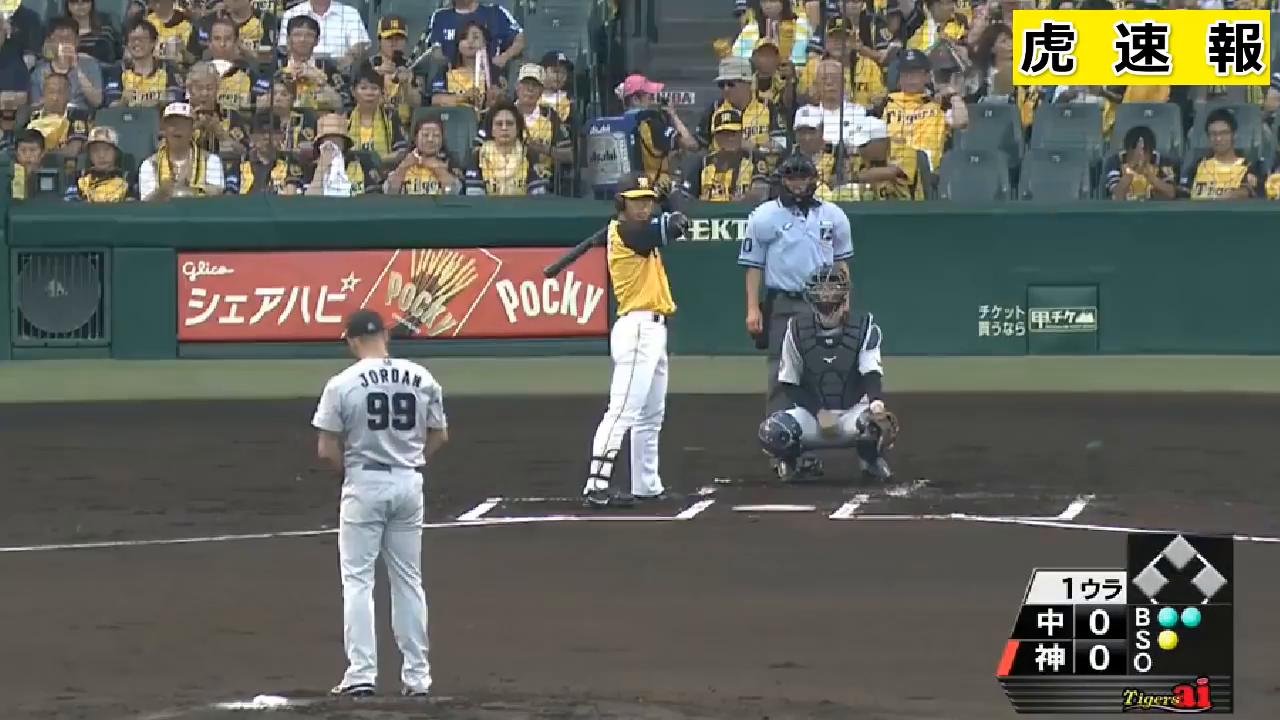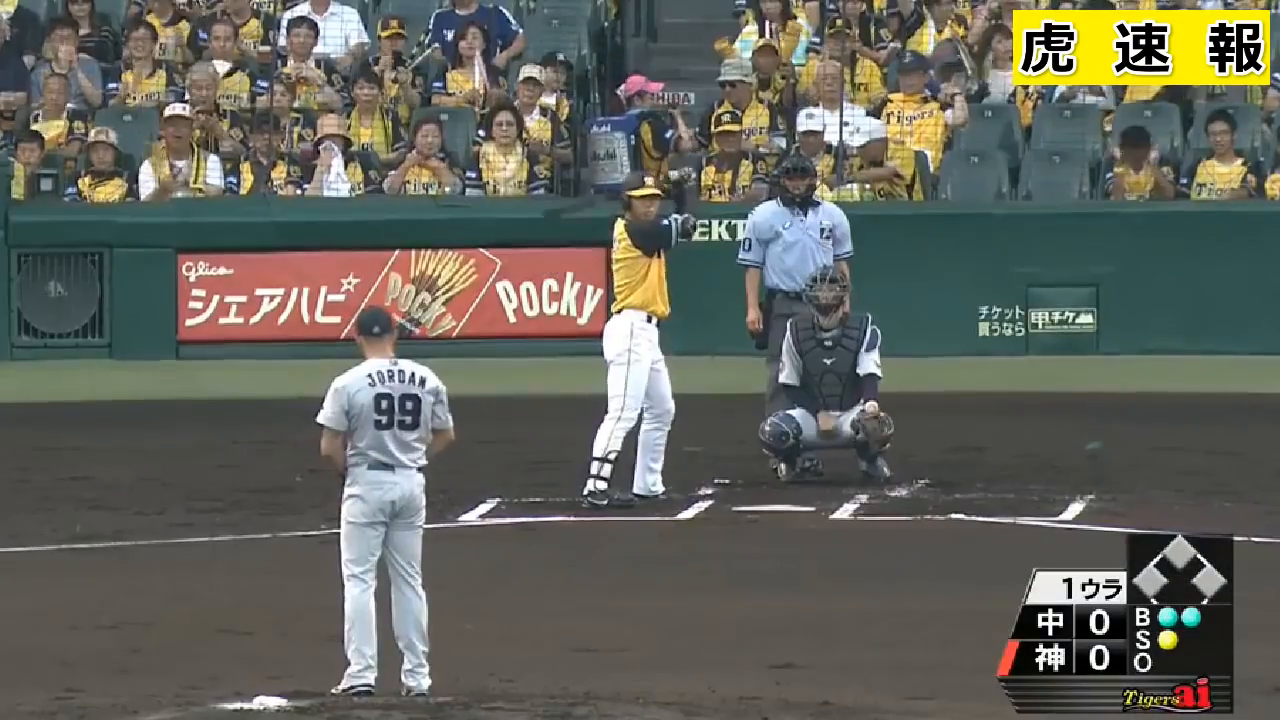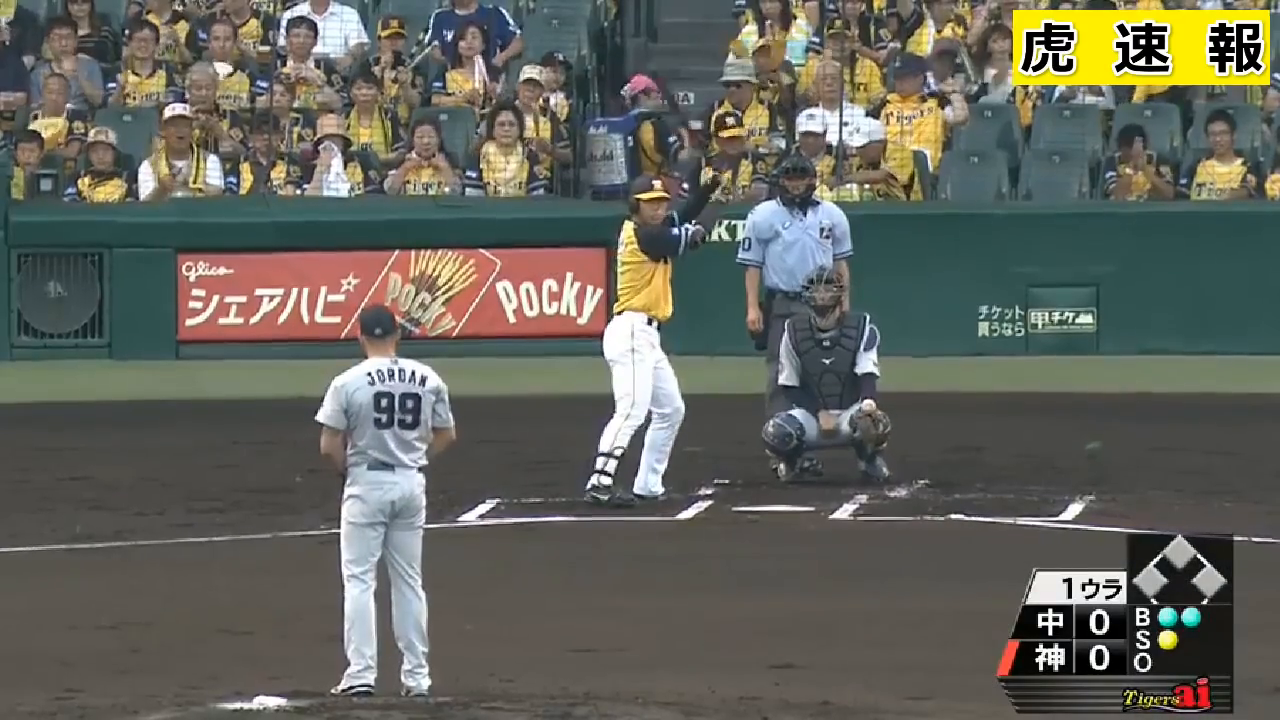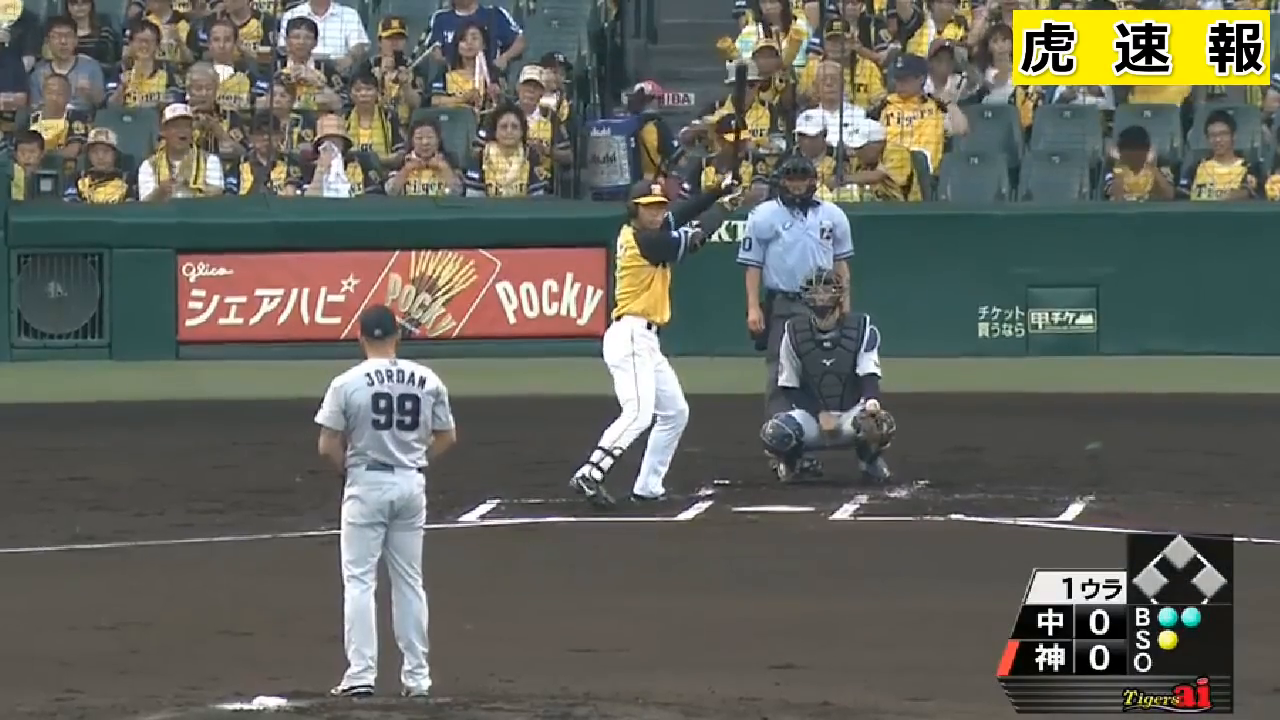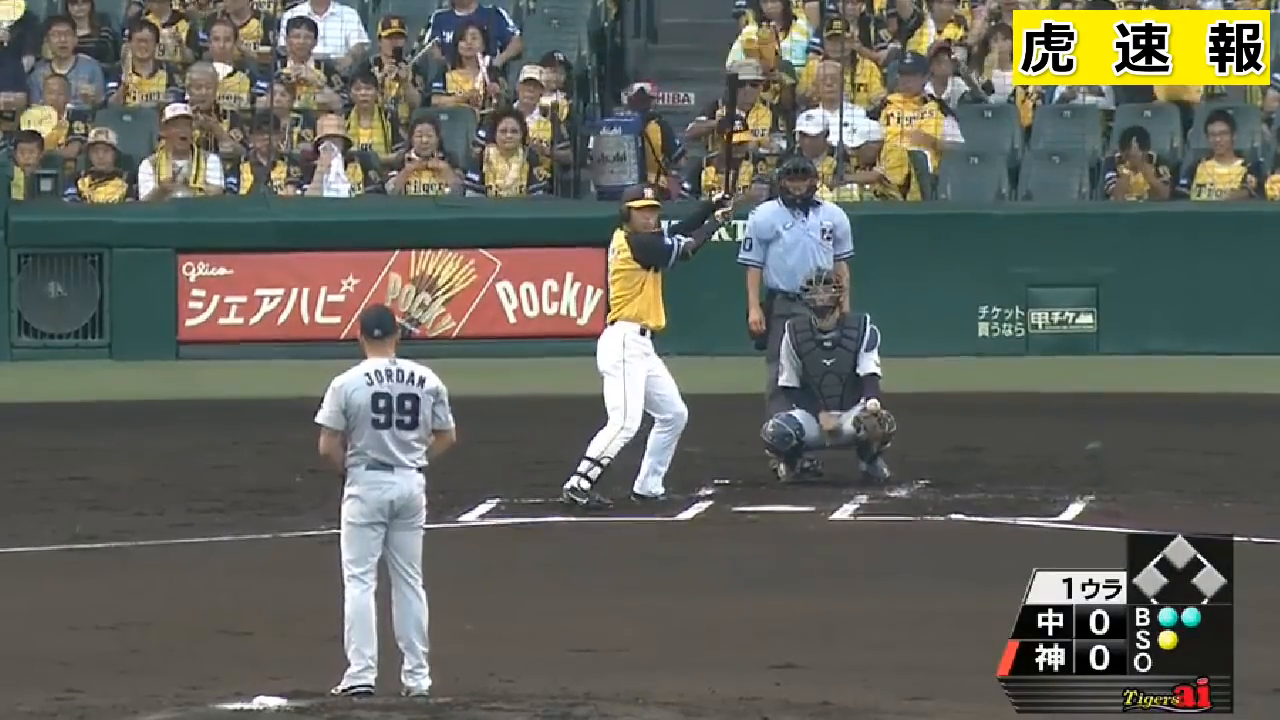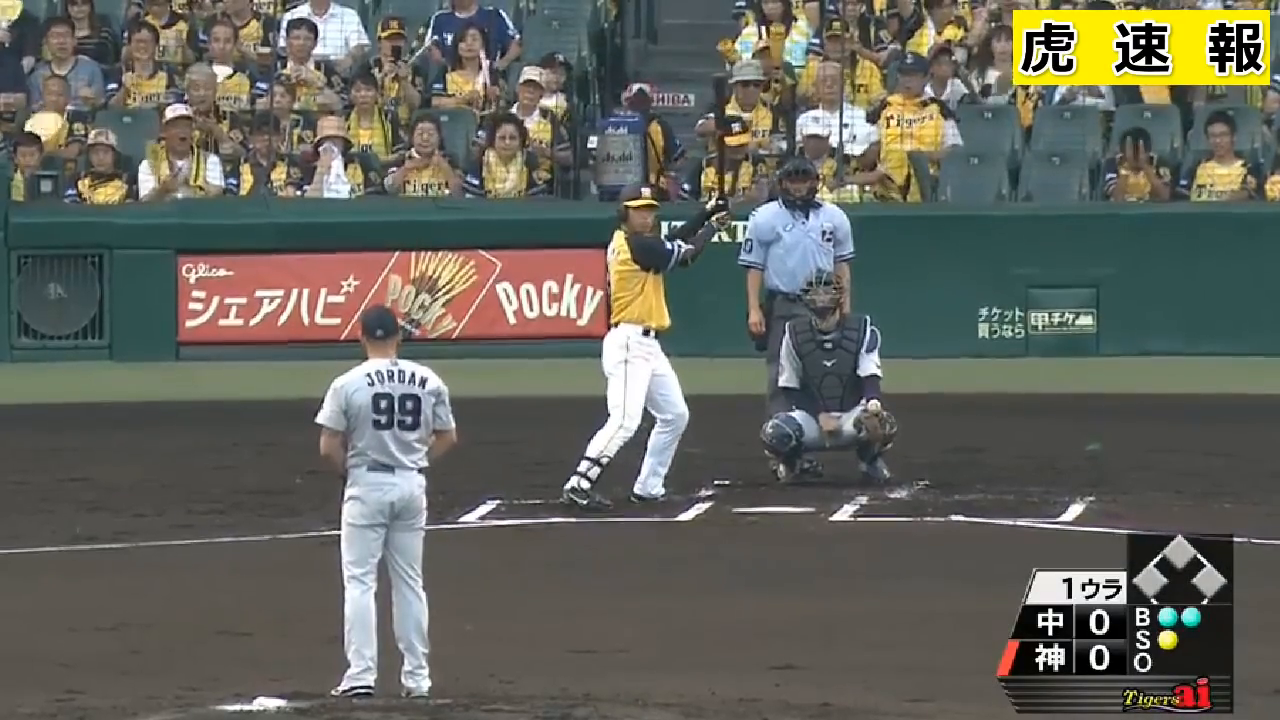
dt=0.3s
person 1, frame 1
left shoulder: (342, 383)
right shoulder: (422, 378)
left elbow: (326, 449)
right elbow: (439, 435)
left wrist: (348, 470)
left hip: (364, 484)
right hip: (409, 483)
left knee: (358, 580)
right knee: (408, 580)
left ankle: (361, 673)
right ankle: (416, 675)
person 1, frame 2
left shoulder: (348, 383)
right shoulder: (427, 379)
left elbow: (329, 447)
right elbow: (445, 435)
left wrist: (350, 471)
left hip: (366, 485)
right hip: (411, 484)
left knee: (359, 580)
right knee: (409, 580)
left ankle: (361, 674)
right ankle: (417, 676)
person 1, frame 3
left shoulder: (347, 381)
right shoulder: (428, 378)
left elbow: (329, 445)
right elbow: (446, 434)
left wrist: (347, 471)
left hip: (366, 484)
right hip: (411, 484)
left knee: (359, 580)
right knee: (409, 581)
left ankle: (360, 674)
right ankle: (416, 676)
person 1, frame 4
left shoulder: (346, 383)
right shoulder: (428, 380)
left elbow: (328, 446)
right elbow: (447, 436)
left wrist: (348, 471)
left hip: (366, 485)
right hip: (411, 485)
left knee: (359, 581)
right knee: (409, 581)
left ankle: (361, 674)
right ankle: (417, 676)
person 1, frame 5
left shoulder: (346, 383)
right shoulder: (427, 379)
left elbow: (328, 446)
right elbow: (447, 436)
left wrist: (348, 470)
left hip: (366, 485)
right hip: (411, 485)
left knee: (359, 581)
right knee: (409, 581)
left ankle: (361, 674)
right ankle: (417, 676)
person 1, frame 6
left shoulder: (347, 383)
right shoulder: (428, 380)
left elbow: (329, 446)
right elbow: (447, 437)
left wrist: (348, 472)
left hip: (367, 485)
right hip: (411, 486)
left knee: (360, 582)
right knee: (410, 582)
left ankle: (361, 675)
right ankle: (417, 677)
person 2, frame 1
left shoulder: (642, 229)
right shoulder: (625, 231)
left elbow: (675, 224)
right elbow: (676, 224)
left wrist: (664, 195)
right wrist: (672, 216)
left hip: (653, 330)
right hip: (638, 329)
left knee: (651, 415)
right knee: (623, 412)
left ankle: (646, 486)
right ankle: (596, 488)
person 2, frame 2
left shoulder: (643, 228)
right shoulder: (633, 231)
left elbow: (679, 223)
right elbow: (685, 227)
left wrist: (678, 189)
right wrist: (684, 218)
left hip: (646, 330)
right hip: (631, 329)
left knee: (661, 412)
right knee: (623, 413)
left ankle: (648, 485)
right ankle: (595, 488)
person 2, frame 3
left shoulder: (650, 230)
right shoulder: (644, 235)
left elbow: (684, 216)
right elbow: (693, 237)
left wrist: (710, 187)
left hip: (646, 334)
right hip: (631, 332)
left knee: (671, 410)
right knee: (632, 410)
left ankle: (647, 486)
right ankle: (599, 483)
person 2, frame 4
left shoulder: (646, 233)
right shoulder: (643, 240)
left elbow: (682, 216)
right elbow: (694, 238)
left wrist: (720, 192)
right wrist: (722, 211)
left hip: (645, 338)
right hip: (631, 336)
left knee: (675, 412)
right knee: (638, 413)
left ankle: (648, 487)
right ankle: (589, 475)
person 2, frame 5
left shoulder: (637, 240)
right shoulder: (634, 243)
left elbow: (674, 235)
right elbow: (685, 247)
left wrist: (710, 207)
right wrist: (715, 221)
left hip: (641, 344)
right hip: (624, 342)
left knee: (674, 415)
right knee: (625, 422)
left ankle: (648, 486)
right ankle: (577, 486)
person 2, frame 6
left shoulder: (633, 241)
right shoulder: (634, 245)
left elbow: (671, 242)
right elbow: (684, 254)
left wrist: (706, 213)
right wrist: (712, 227)
left hip: (647, 343)
right hip: (629, 342)
left knee: (675, 416)
right knee: (624, 422)
left ankle: (648, 487)
right ankle: (578, 486)
person 3, frame 1
left shoulder: (833, 216)
right shoulder: (763, 217)
left elbow: (841, 263)
right elbow: (753, 266)
right wrist: (753, 308)
right hip: (781, 307)
right knee: (781, 376)
person 3, frame 2
left shoulder: (833, 214)
right shoulder: (764, 215)
left elbow: (841, 262)
right elbow: (753, 265)
right wrist: (752, 307)
right hip: (781, 306)
right knee: (780, 375)
person 3, frame 3
left shoulder: (832, 215)
right shoulder: (762, 216)
left elbow: (840, 263)
right elbow: (752, 265)
left wrist: (844, 305)
right wrist: (753, 307)
right hip: (780, 307)
right knee: (780, 376)
person 3, frame 4
left shoulder: (833, 215)
right shoulder: (763, 216)
left elbow: (841, 265)
right elbow: (752, 266)
left wrist: (844, 306)
right wrist: (753, 308)
right hip: (780, 308)
right knee: (780, 377)
person 3, frame 5
left shoulder: (833, 215)
right shoulder: (764, 216)
left elbow: (841, 263)
right elbow: (753, 265)
left wrist: (844, 307)
right wrist: (754, 308)
right hip: (780, 307)
right knee: (780, 376)
person 3, frame 6
left shoulder: (834, 216)
right shoulder: (765, 217)
left elbow: (842, 263)
right elbow: (754, 266)
left wrist: (844, 306)
right wrist: (754, 308)
right hip: (781, 307)
right knee: (780, 374)
person 4, frame 1
left shoulder: (864, 327)
right shoulder: (797, 329)
left elbow: (871, 373)
right elbow: (789, 384)
left wrist: (876, 403)
right wrist: (819, 412)
left hip: (852, 412)
right hip: (812, 412)
left knee: (880, 422)
right knee: (772, 432)
left ankle: (870, 459)
right ankle: (792, 460)
person 4, frame 2
left shoulder: (864, 329)
right shoulder: (796, 330)
left elbow: (869, 375)
right elbow: (789, 385)
left wrist: (871, 404)
right wrist: (819, 414)
left hip: (851, 413)
right hip: (811, 413)
left knee: (877, 424)
right knee: (772, 431)
left ankle: (870, 459)
right ankle: (793, 461)
person 4, frame 3
left shoulder: (861, 328)
right shoulder: (794, 330)
left elbow: (867, 374)
right elbow: (789, 386)
left wrist: (868, 402)
right wrist: (820, 413)
left hip: (850, 412)
right hip: (811, 412)
left knee: (876, 423)
right knee: (776, 433)
left ankle: (869, 458)
right ankle: (794, 461)
person 4, frame 4
left shoulder: (862, 328)
right shoulder: (794, 332)
left elbow: (869, 375)
right elbow: (789, 387)
left wrist: (872, 402)
right wrist: (820, 414)
left hip: (851, 413)
right hip: (811, 413)
left knee: (880, 423)
right knee: (774, 433)
left ankle: (869, 459)
right ankle: (794, 462)
person 4, frame 5
left shoulder: (862, 329)
right shoulder: (794, 332)
left elbow: (870, 375)
right elbow: (790, 388)
left wrist: (873, 402)
right wrist: (820, 415)
left hip: (852, 414)
right hip: (812, 414)
left knee: (882, 423)
right knee: (774, 432)
left ankle: (869, 458)
right ankle: (794, 461)
person 4, frame 6
left shoulder: (862, 330)
right shoulder: (795, 333)
left elbow: (870, 376)
right elbow: (790, 388)
left wrist: (873, 403)
right wrist: (820, 416)
left hip: (852, 415)
right hip: (812, 415)
left knee: (882, 423)
right knee: (773, 432)
left ankle: (869, 458)
right ankle: (793, 462)
